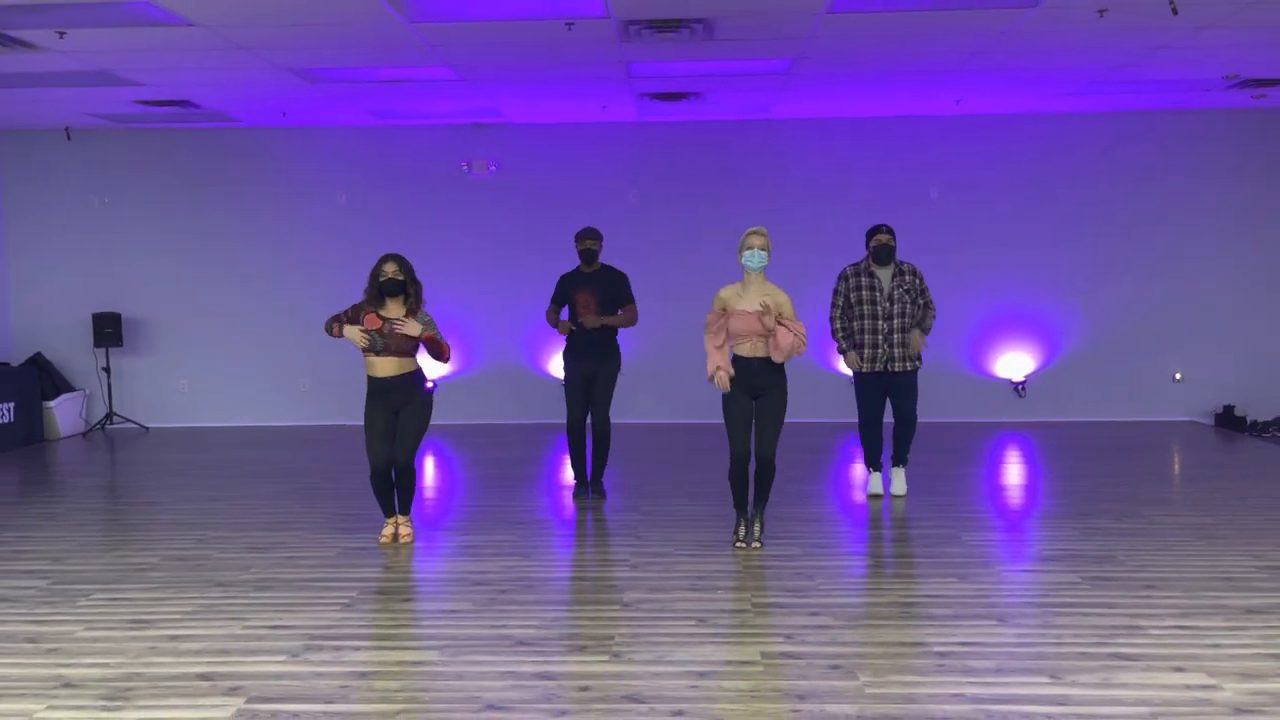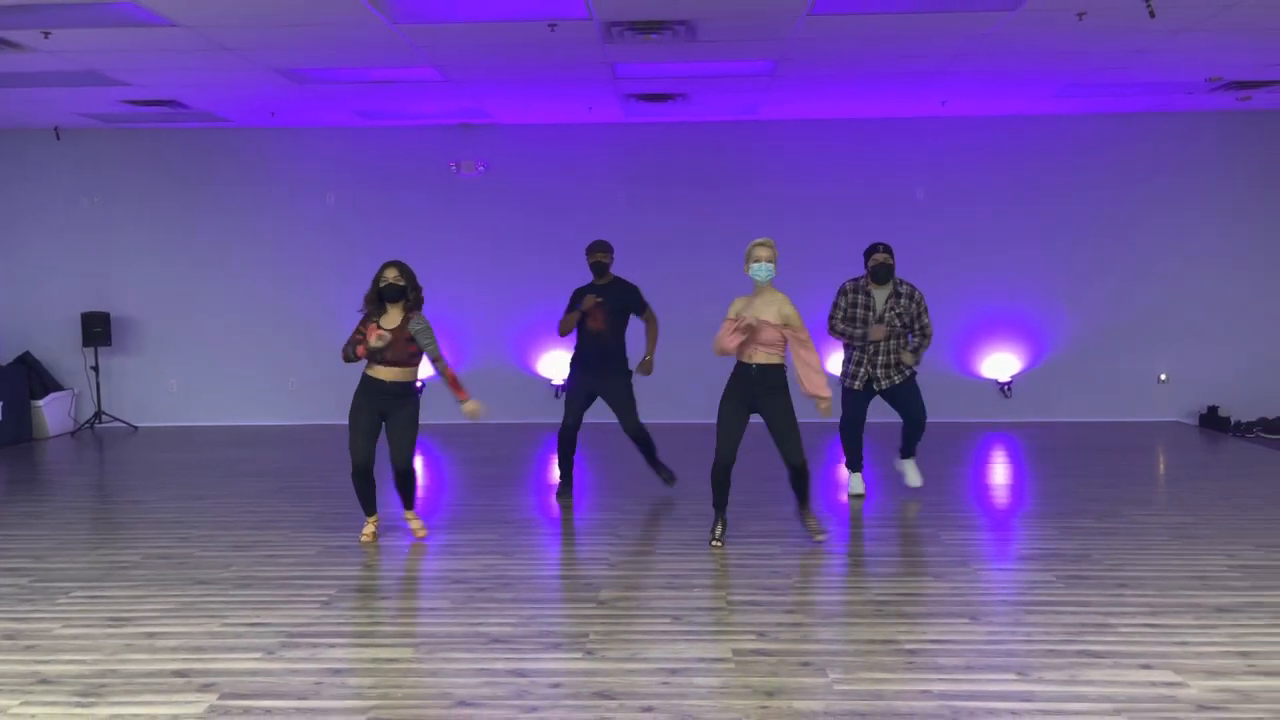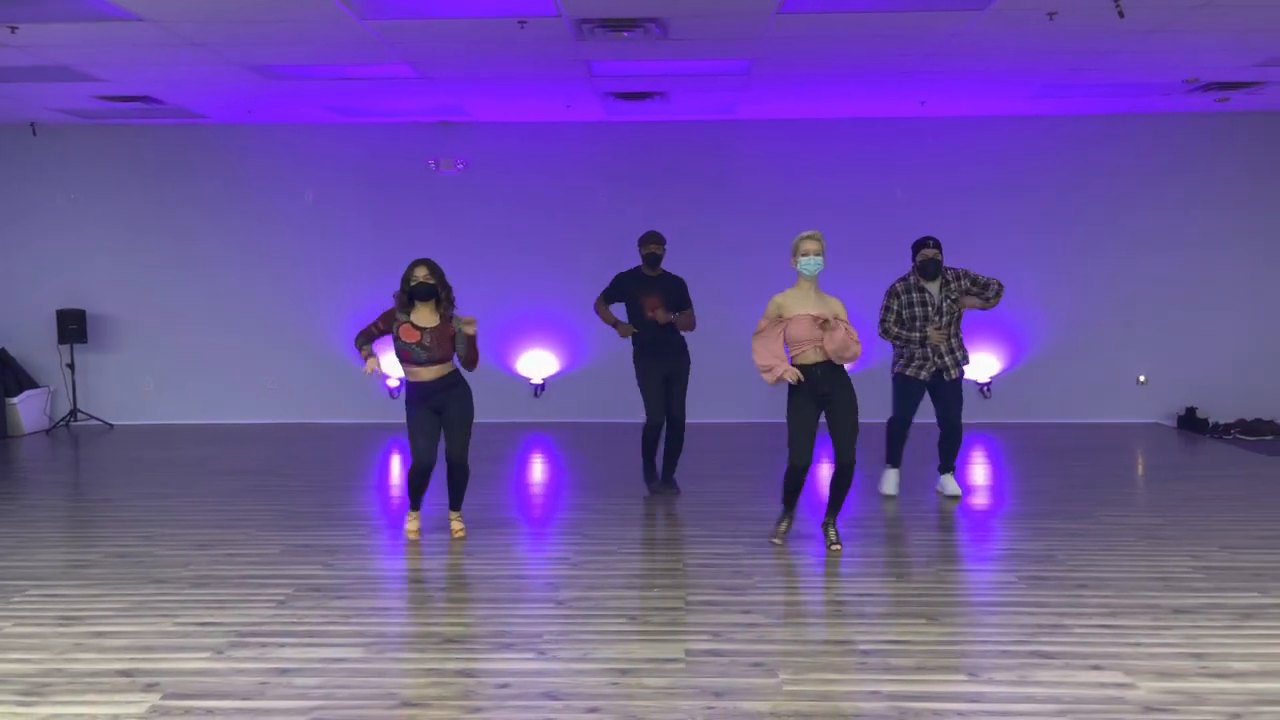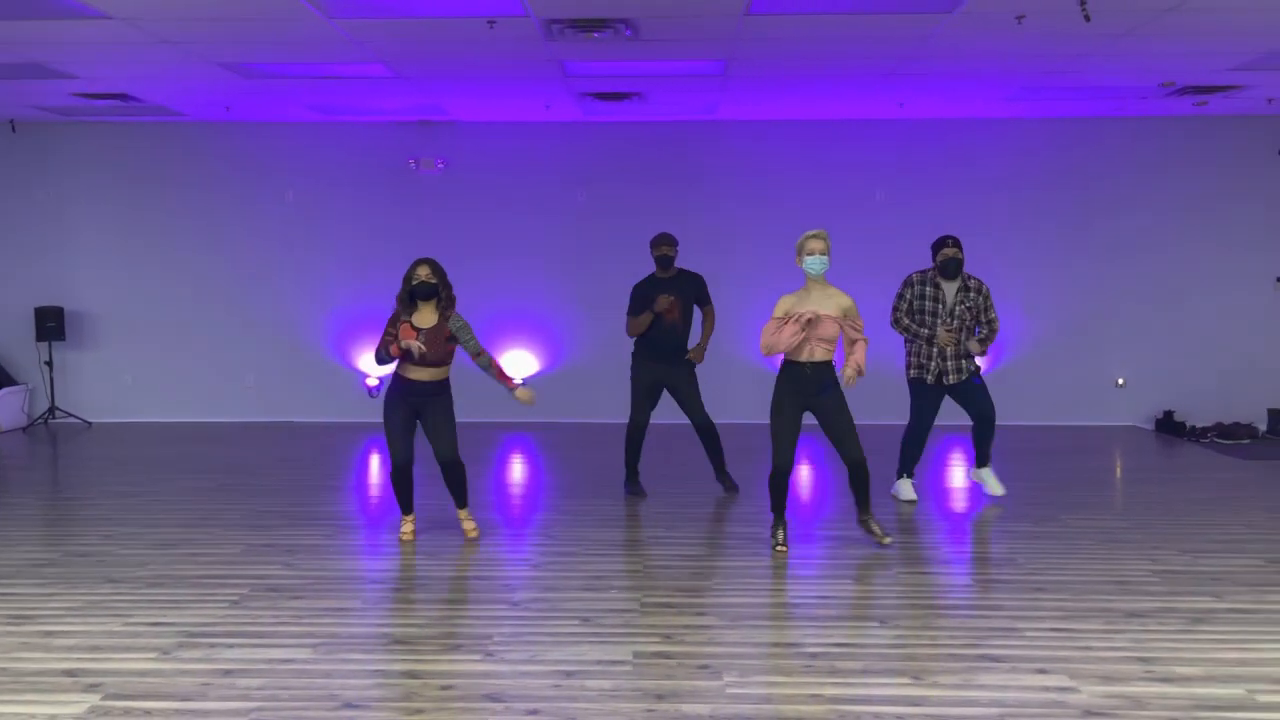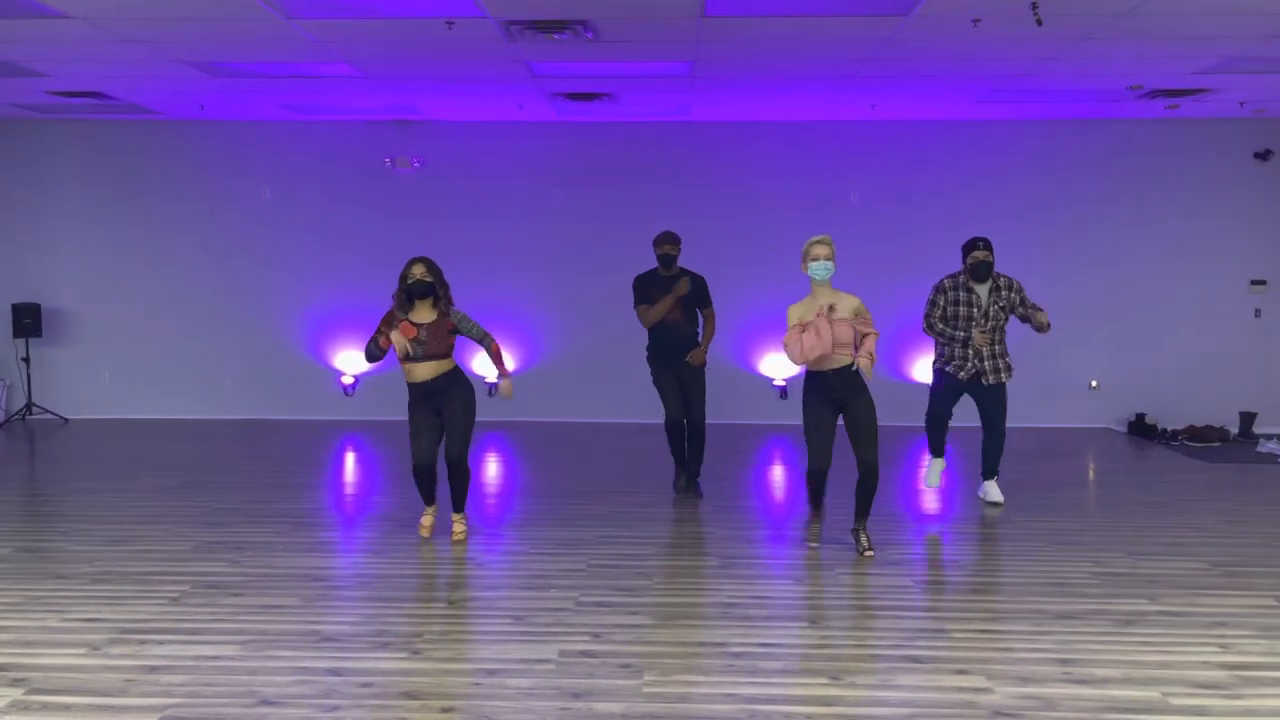
dt=0.5s
person 1, frame 1
left shoulder: (779, 298)
right shoulder: (726, 295)
left elbow: (798, 342)
right elbow: (714, 335)
left wrist: (772, 327)
right wrist: (718, 367)
left hip: (772, 378)
right hip: (738, 377)
left knee: (765, 453)
right knee: (739, 454)
left ankle: (758, 515)
right ankle: (741, 518)
person 1, frame 2
left shoulder: (785, 306)
right shoulder: (739, 305)
left elbow: (804, 351)
right elbow: (720, 345)
left wrist: (819, 390)
right wrist: (741, 333)
left hip: (774, 386)
right hip: (739, 384)
left knee: (795, 459)
right knee: (724, 457)
left ankle: (805, 511)
right ankle: (719, 518)
person 1, frame 3
left shoulder: (833, 305)
right shoulder: (781, 302)
left elbow: (851, 351)
right elbow: (763, 342)
left wrist: (832, 332)
right wrist: (780, 368)
left hip: (837, 383)
right hip: (803, 387)
left knee: (846, 460)
right knee: (799, 462)
left ankle: (830, 521)
right ankle: (787, 514)
person 1, frame 4
left shoulder: (844, 302)
right shoulder: (786, 303)
left elbow: (857, 339)
right elbow: (768, 346)
left wrist: (855, 364)
right wrist: (798, 326)
left hip: (826, 385)
right hip: (790, 384)
left knee: (855, 457)
right knee: (782, 462)
left ankle: (865, 515)
right ankle: (778, 522)
person 1, frame 5
left shoulder: (852, 303)
right shoulder: (797, 311)
left elbow: (868, 332)
right elbow: (798, 353)
left wrist: (866, 356)
right wrist: (821, 319)
left hip: (853, 388)
right hip: (818, 391)
left knee: (869, 464)
right knee: (819, 465)
left ankle: (860, 526)
right ankle: (816, 515)
person 2, frame 1
left shoulder: (419, 316)
right shoulder: (365, 310)
left elbow: (444, 355)
right elbow: (331, 324)
left wrist: (423, 333)
right wrist: (345, 329)
left hip: (413, 393)
right hip: (378, 396)
left knee: (403, 460)
right knee: (379, 464)
left ankle: (405, 518)
right ankle: (389, 519)
person 2, frame 2
left shoulder: (416, 323)
right shoulder: (370, 319)
left elbow: (439, 362)
right elbow: (347, 355)
left wrist: (463, 398)
right wrist: (368, 346)
left hip: (403, 399)
right hip: (368, 395)
left knee: (401, 464)
right knee: (360, 464)
left ankle: (411, 513)
right ankle: (371, 519)
person 2, frame 3
left shoulder: (452, 322)
right shoulder: (397, 317)
left elbow: (470, 365)
right elbow: (363, 337)
left wrist: (469, 337)
right wrist: (369, 357)
left hip: (454, 393)
right hip: (419, 399)
left knee: (457, 458)
right knee: (423, 461)
left ankle: (455, 515)
right ankle: (414, 513)
person 2, frame 4
left shoulder: (451, 321)
right shoulder: (398, 319)
left elbow: (481, 356)
right elbow: (380, 358)
left wrist: (513, 387)
right wrist: (402, 346)
left hip: (436, 397)
right hip: (400, 395)
left knee: (447, 457)
right knee: (401, 461)
left ankle: (464, 512)
right ankle: (408, 517)
person 2, frame 5
left shoulder: (450, 316)
right shoulder: (395, 318)
left elbow: (486, 339)
right elbow: (371, 355)
left wrist: (503, 375)
right wrist: (390, 336)
left hip: (455, 392)
right hip: (420, 399)
left knee: (456, 458)
right knee: (422, 460)
left ankle: (458, 516)
right ankle: (429, 509)
person 3, frame 1
left shoulder: (616, 278)
right shoulder: (567, 280)
left elbow: (632, 317)
right elbow: (551, 312)
left wrist: (602, 320)
right wrist: (558, 323)
left hip: (606, 359)
right hip: (575, 359)
left knee: (600, 418)
right knee: (575, 420)
left ankle: (597, 480)
right ankle: (580, 480)
person 3, frame 2
left shoulder: (625, 290)
right shoulder: (579, 294)
left elbow: (650, 319)
right elbow: (562, 331)
left wrist: (649, 356)
right wrist: (580, 309)
left hip: (615, 372)
right hip: (582, 371)
left knee: (632, 426)
right knee: (569, 426)
left ankle: (657, 465)
right ankle: (565, 480)
person 3, frame 3
left shoulder: (676, 284)
right shoulder: (626, 280)
left elbow: (691, 323)
right elbow: (599, 305)
left wrist: (671, 318)
right wrist: (618, 325)
left hip: (677, 357)
right hip: (647, 359)
left knee: (676, 418)
right knee: (655, 418)
left ankle: (668, 475)
right ankle: (650, 473)
person 3, frame 4
left shoulder: (694, 281)
right shoulder: (642, 288)
left elbow: (708, 313)
right elbow: (631, 331)
left wrist: (702, 346)
right wrist: (653, 310)
left hip: (680, 363)
right hip: (647, 363)
left knee: (701, 419)
right knee: (639, 421)
left ankle: (722, 472)
right ankle: (631, 478)
person 3, frame 5
left shoulder: (696, 281)
right shoulder: (643, 282)
left elbow: (709, 317)
right elbow: (646, 320)
left wrist: (703, 348)
right wrist: (674, 295)
left hip: (690, 360)
right hip: (660, 361)
left knee: (696, 419)
right knee: (674, 415)
left ankle: (692, 478)
right ankle: (680, 468)
person 4, frame 1
left shoulder: (911, 274)
right shoulder: (849, 275)
left elbow: (927, 308)
right elbow: (837, 316)
left wrist: (921, 330)
right wrist: (846, 349)
left hip: (904, 361)
right hip: (866, 362)
left knee: (906, 417)
right knee: (869, 419)
left ankle: (898, 469)
right ankle: (874, 472)
person 4, frame 2
left shoulder: (909, 294)
right shoulder: (847, 290)
left elbow: (923, 330)
right elbow: (834, 326)
left wrist: (913, 353)
right wrist: (866, 334)
left hip: (897, 372)
right hip: (857, 373)
left knee: (916, 417)
right knee: (850, 426)
left ankle: (906, 459)
right ankle: (855, 472)
person 4, frame 3
left shoulder: (958, 279)
right shoulder: (899, 289)
left elbow: (994, 287)
right elbow: (886, 328)
left wrist: (981, 300)
right wrist: (923, 336)
left hip: (948, 367)
right hip: (910, 366)
left knee: (952, 424)
right knee: (901, 418)
left ankle: (946, 474)
right ankle: (892, 469)
person 4, frame 4
left shoulder: (978, 289)
right shoulder: (915, 282)
left elbow: (990, 322)
right elbow: (898, 318)
left wrist: (980, 343)
right wrist: (932, 335)
left hip: (962, 368)
right hip: (924, 368)
left knee: (986, 415)
right knee: (920, 425)
left ankle: (982, 468)
right ankle: (903, 478)
person 4, frame 5
left shoulder: (1009, 287)
right shoulder: (947, 286)
left elbow: (1027, 312)
right elbow: (931, 323)
left wrist: (1041, 320)
right wrist: (967, 338)
left hip: (993, 370)
right hip: (952, 365)
left knee: (995, 428)
right knee: (937, 413)
left ankle: (989, 481)
right ankle: (937, 457)
